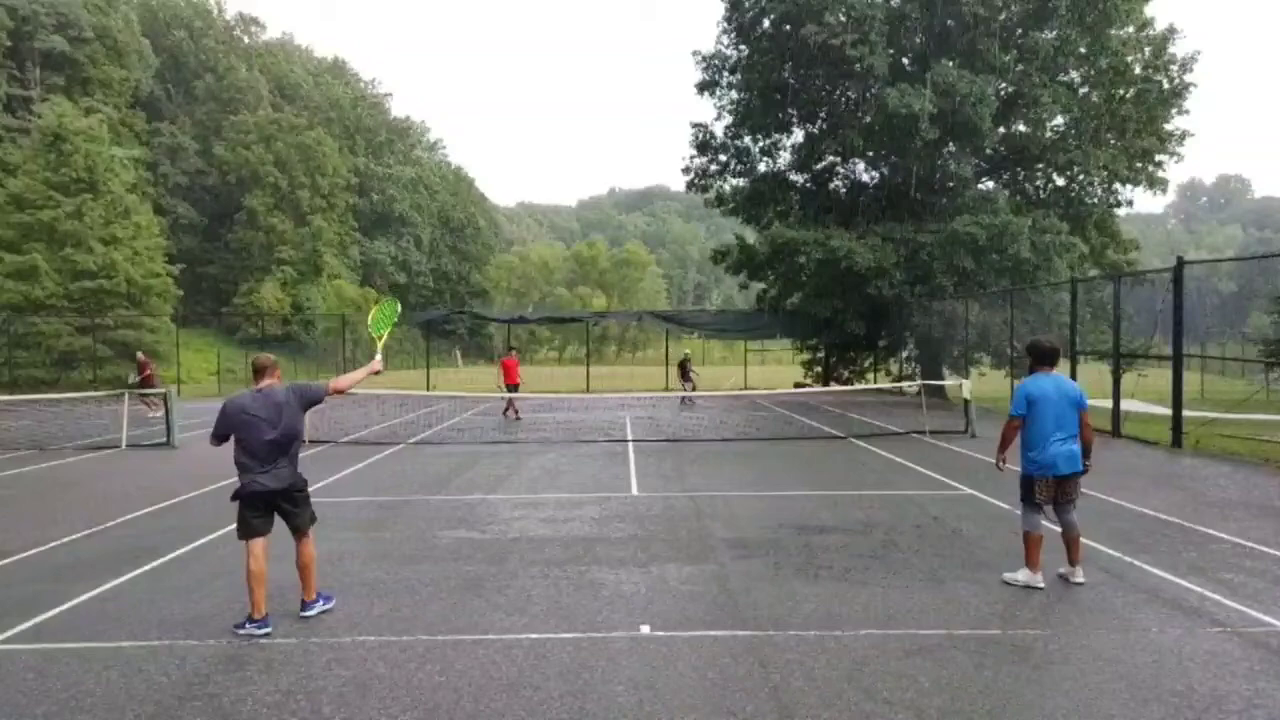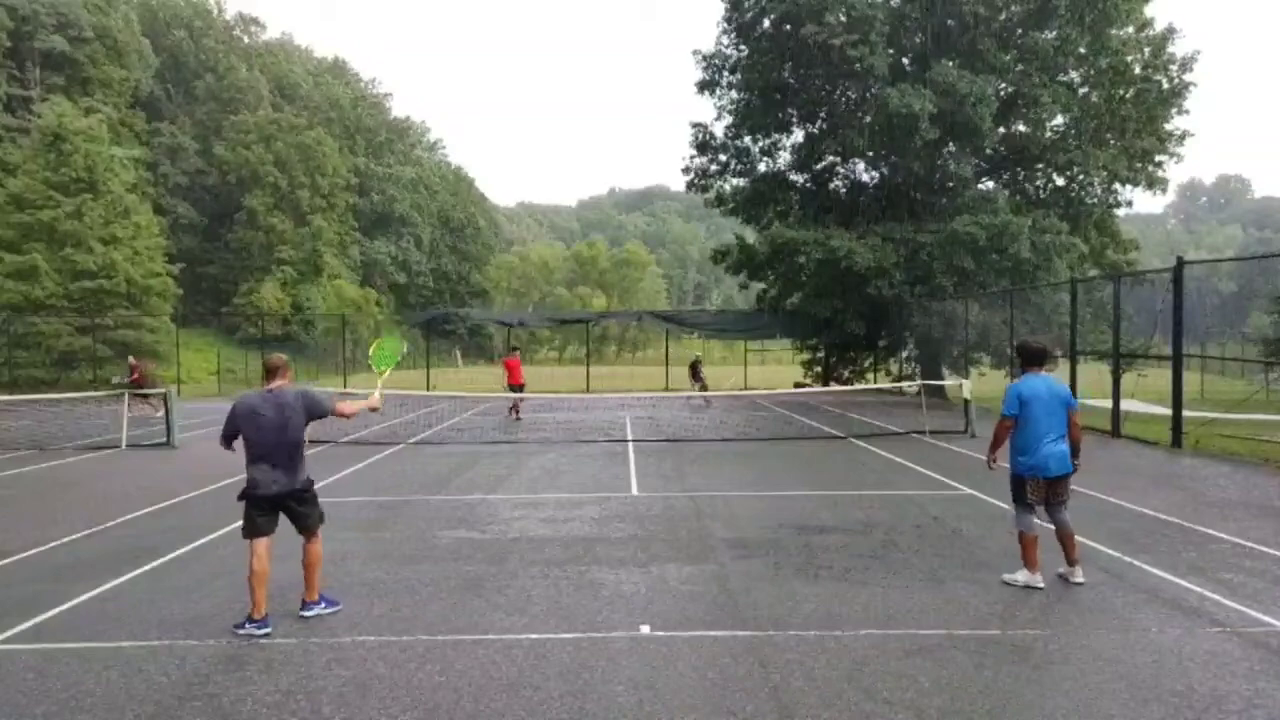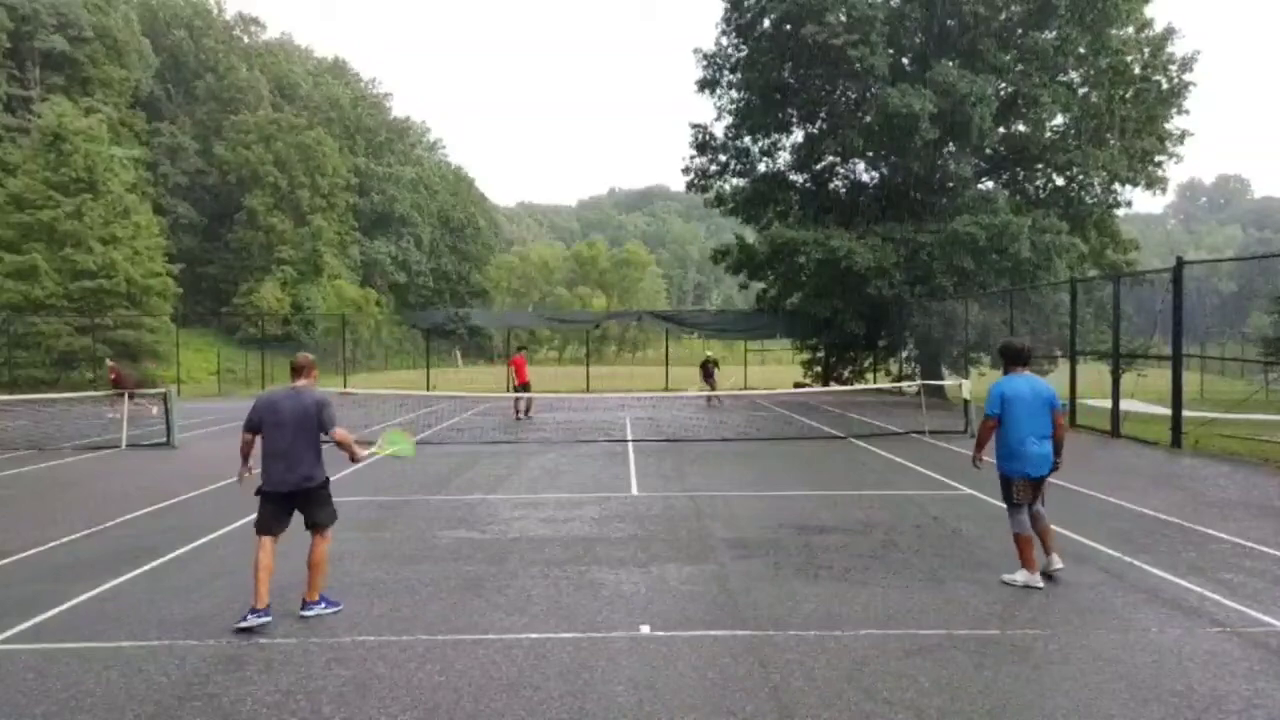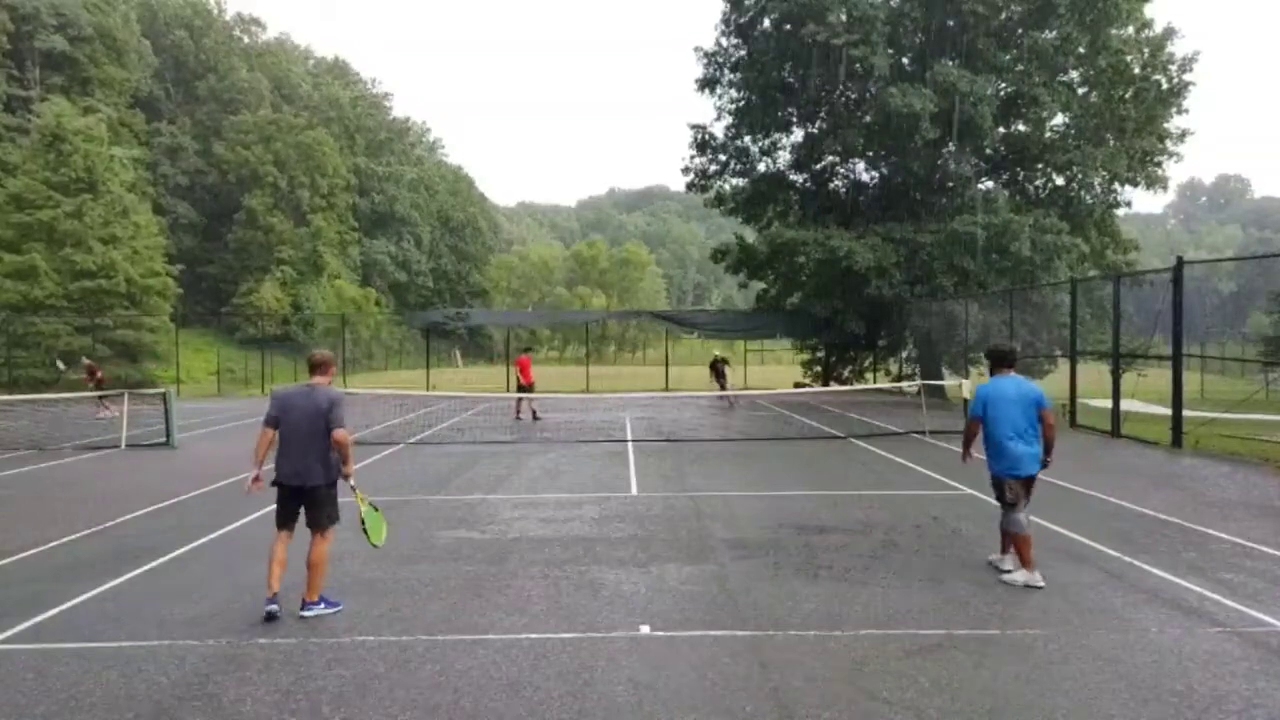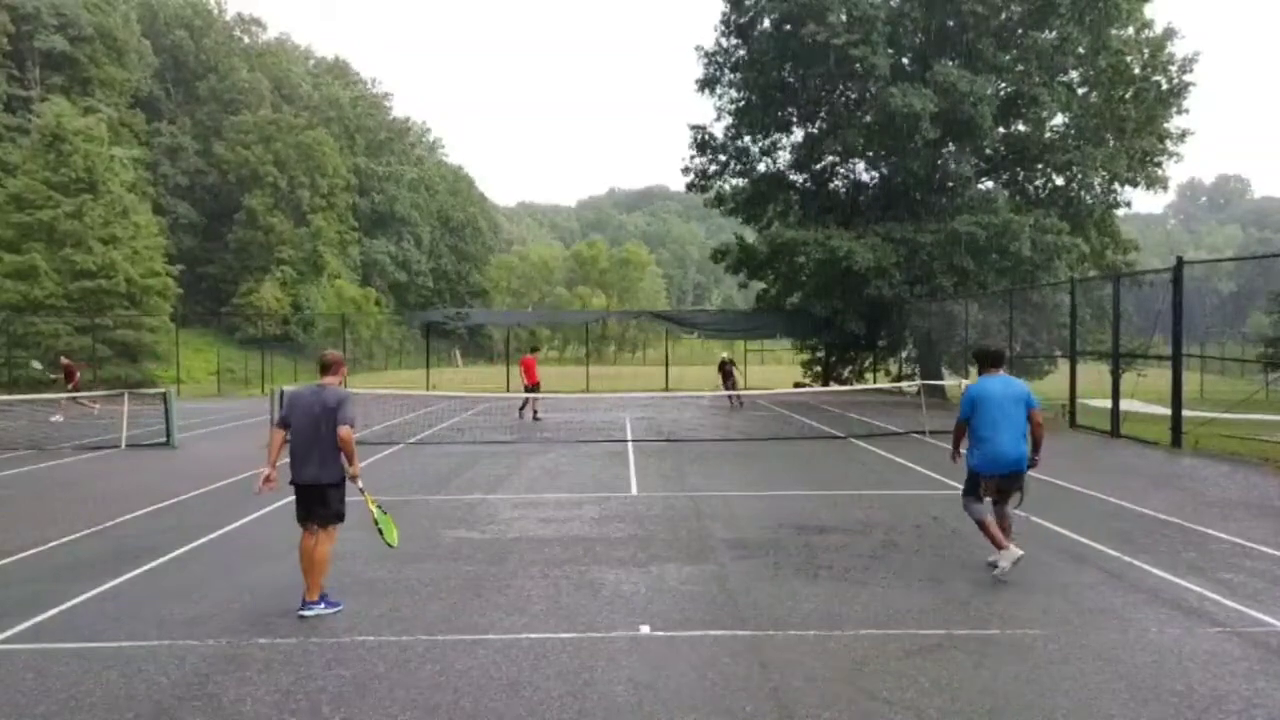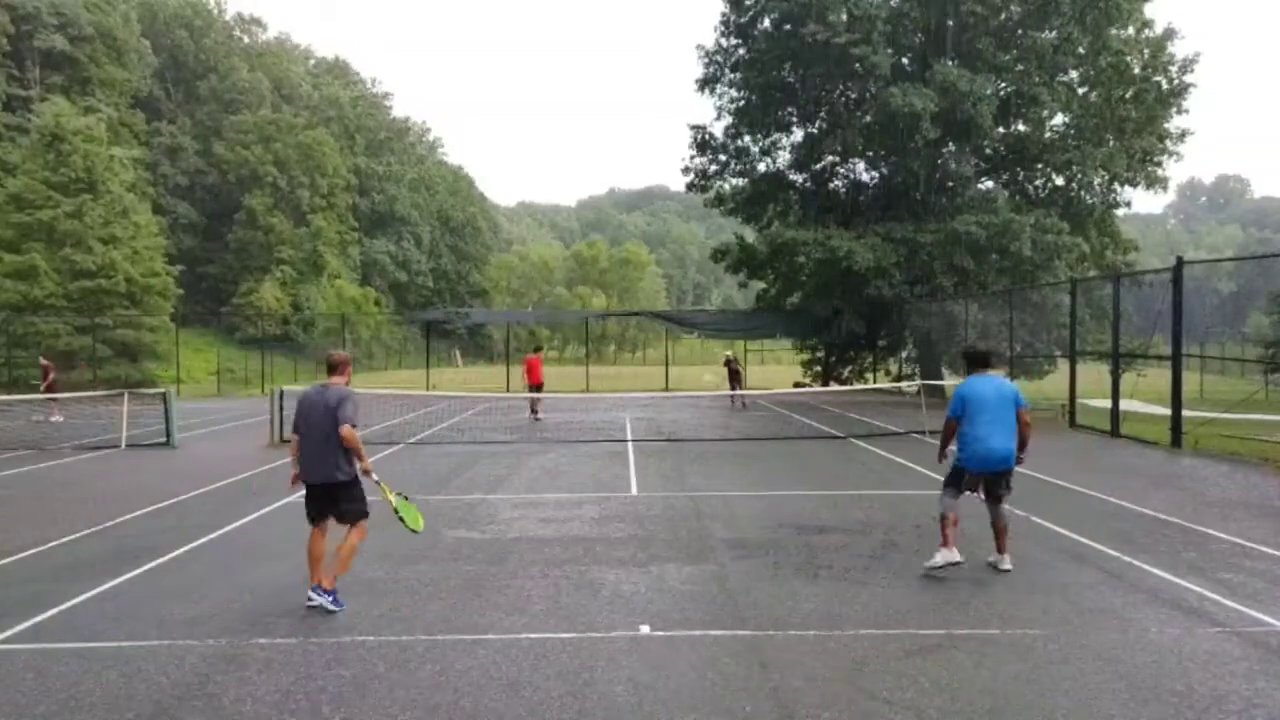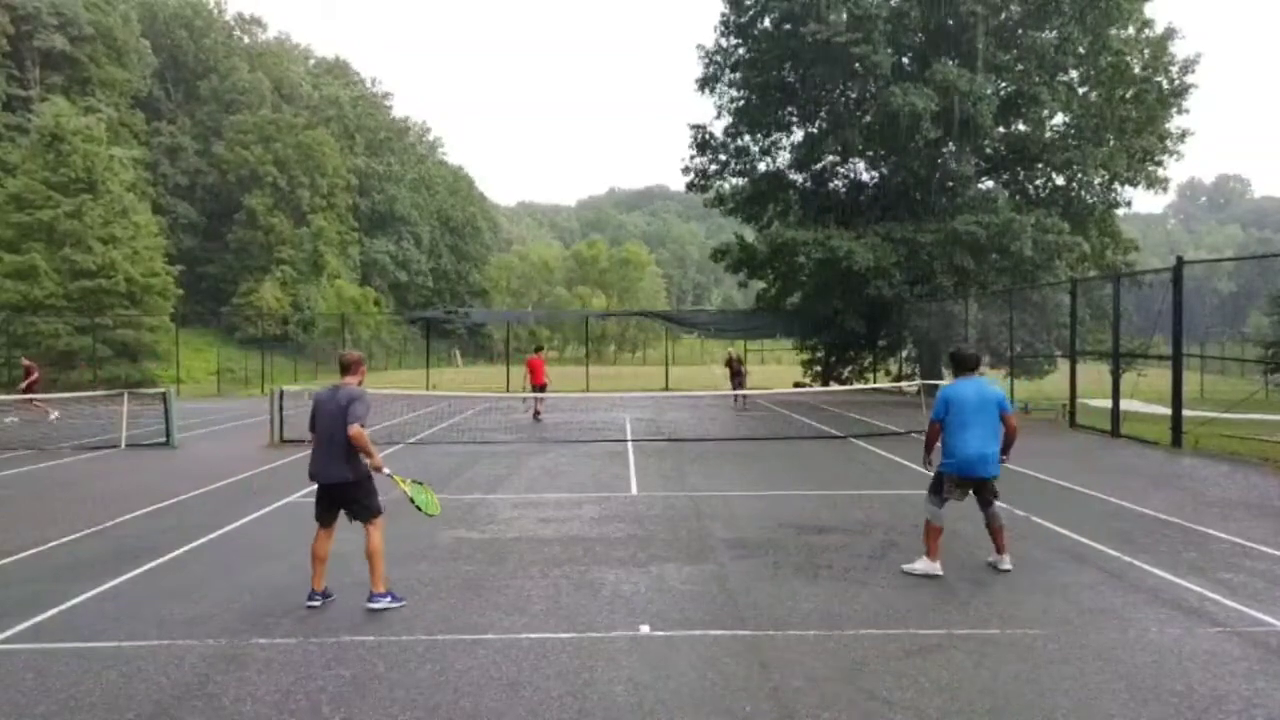
dt=0.2s
person 1, frame 1
left shoulder: (234, 405)
right shoulder: (292, 394)
left elbow: (215, 441)
right elbow: (337, 386)
right wrist: (370, 368)
left hip: (253, 487)
right hip: (288, 483)
left knee: (256, 548)
right knee: (304, 537)
left ankle: (258, 617)
right ankle: (310, 600)
person 1, frame 2
left shoulder: (243, 404)
right shoulder: (300, 397)
left elbow: (226, 442)
right elbow: (342, 410)
left wrist: (250, 440)
right wrist: (370, 403)
left hip: (260, 487)
right hip: (295, 484)
left knee: (259, 548)
right knee: (312, 537)
left ankle: (258, 617)
right ankle: (311, 600)
person 1, frame 3
left shoulder: (265, 400)
right shoulder: (318, 399)
left elbow: (248, 437)
right elbow: (337, 435)
left wrist: (244, 463)
right wrist: (354, 450)
left hip: (275, 483)
right hip: (311, 481)
left knee: (267, 542)
right knee: (321, 535)
left ankle: (260, 608)
right ankle: (312, 600)
person 1, frame 4
left shoulder: (282, 395)
right shoulder: (332, 397)
left elbow: (268, 432)
right elbow: (339, 436)
left wrist: (257, 468)
right wrist: (348, 463)
left hip: (287, 477)
right hip: (320, 478)
left knee: (283, 534)
right knee: (322, 536)
left ankle: (272, 596)
right ankle: (312, 600)
person 1, frame 5
left shoulder: (295, 395)
right shoulder: (340, 396)
left elbow: (278, 432)
right elbow: (343, 433)
left wrist: (270, 467)
right wrist: (353, 462)
left hip: (301, 475)
right hip: (329, 475)
left knee: (309, 530)
right knee: (326, 533)
left ankle: (312, 592)
right ankle: (313, 600)
person 1, frame 6
left shoulder: (306, 396)
right shoulder: (345, 395)
left elbow: (296, 437)
right elbow: (345, 432)
left wrist: (296, 467)
right wrist: (363, 458)
left hip: (313, 475)
right hip: (340, 474)
left knee: (318, 528)
right knee: (358, 527)
left ankle: (316, 587)
right ankle: (325, 585)
person 1, frame 7
left shoulder: (320, 396)
right shoulder: (357, 395)
right elbow: (354, 431)
right wrist: (373, 456)
left hip: (325, 474)
right hip: (352, 474)
left knee: (325, 529)
right knee: (374, 526)
left ankle: (316, 591)
right ankle: (378, 592)
person 2, frame 1
left shoulder: (1027, 387)
right shoulder: (1073, 387)
left elbow: (1013, 425)
right elbow: (1086, 426)
left wrist: (1001, 452)
right wrist: (1087, 457)
left hip: (1039, 464)
right hip: (1070, 461)
left knee: (1032, 513)
right knee: (1067, 513)
left ankle: (1032, 573)
right ankle: (1075, 569)
person 2, frame 2
left shoulder: (1018, 388)
right shoulder: (1062, 388)
left elbow: (1006, 425)
right elbow: (1075, 425)
left wrist: (992, 451)
right wrist: (1075, 457)
left hip: (1030, 464)
right hip: (1059, 461)
left knee: (1025, 513)
right knee: (1059, 513)
left ankle: (1032, 573)
right ankle: (1074, 569)
person 2, frame 3
left shoulder: (1001, 388)
right shoulder: (1046, 387)
left elbow: (989, 424)
right elbow: (1059, 425)
left wrist: (978, 450)
right wrist: (1057, 455)
left hip: (1015, 462)
right hip: (1042, 460)
left knee: (1018, 512)
right knee: (1035, 507)
left ankle: (1030, 573)
right ankle: (1052, 557)
person 2, frame 4
left shoulder: (985, 391)
right shoulder: (1033, 388)
left elbow: (973, 426)
right elbow: (1049, 424)
left wrist: (966, 449)
right wrist: (1047, 453)
left hip: (1005, 463)
right hip: (1030, 460)
left knee: (1014, 513)
right knee: (1014, 508)
left ankle: (1030, 572)
right ankle: (1006, 556)
person 2, frame 5
left shoulder: (974, 390)
right shoulder: (1021, 387)
left elbow: (962, 425)
right elbow: (1037, 423)
left wrist: (955, 448)
right wrist: (1035, 453)
left hip: (985, 459)
right hip: (1016, 459)
left knee: (972, 502)
right knee: (1002, 504)
left ankle: (1007, 548)
right ankle: (1004, 555)
person 2, frame 6
left shoulder: (964, 389)
right shoulder: (1009, 387)
left elbow: (951, 425)
right elbow: (1025, 422)
left wrist: (942, 449)
right wrist: (1020, 450)
left hip: (973, 457)
right hip: (1003, 457)
left knee: (949, 496)
right knee: (996, 504)
left ankle: (949, 550)
right ankle: (1002, 557)
person 2, frame 7
left shoulder: (947, 392)
right shoulder: (996, 392)
left elbow: (934, 429)
right elbow: (1012, 427)
left wrist: (927, 455)
right wrist: (1004, 453)
left hip: (955, 461)
right hip: (986, 462)
left knee: (935, 504)
right knee: (988, 507)
left ankle: (931, 561)
right ankle: (1002, 557)
